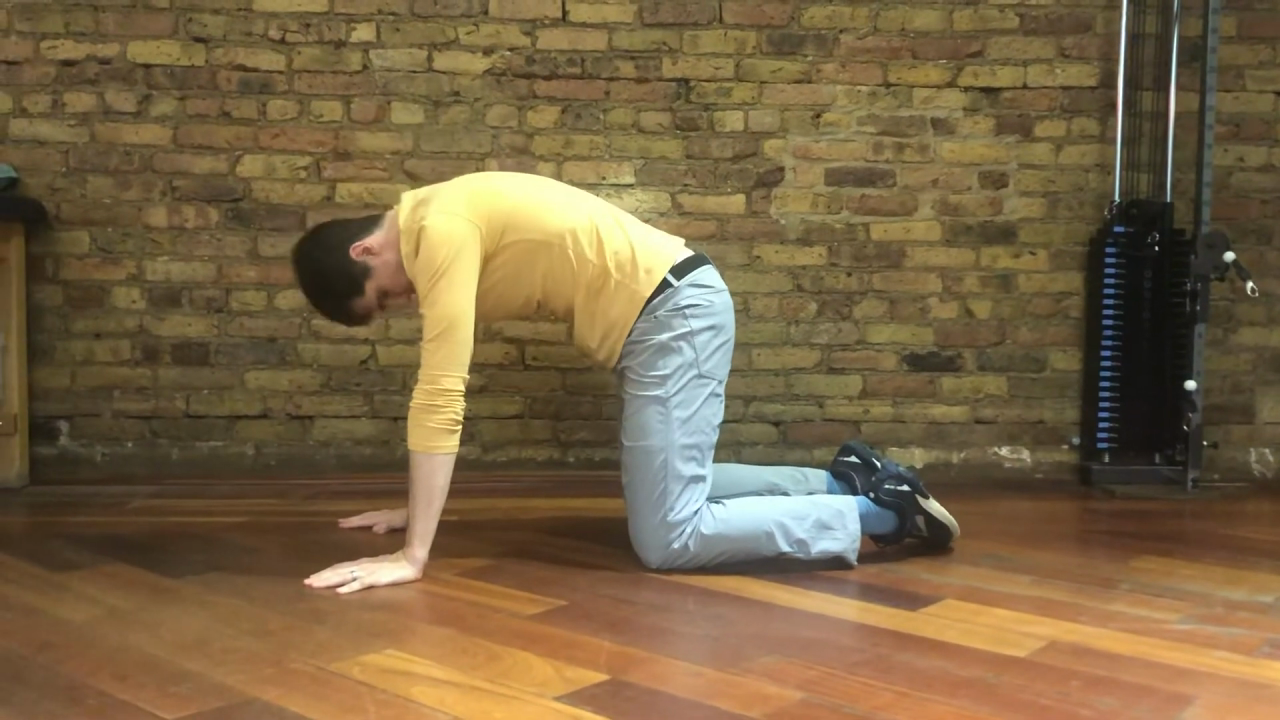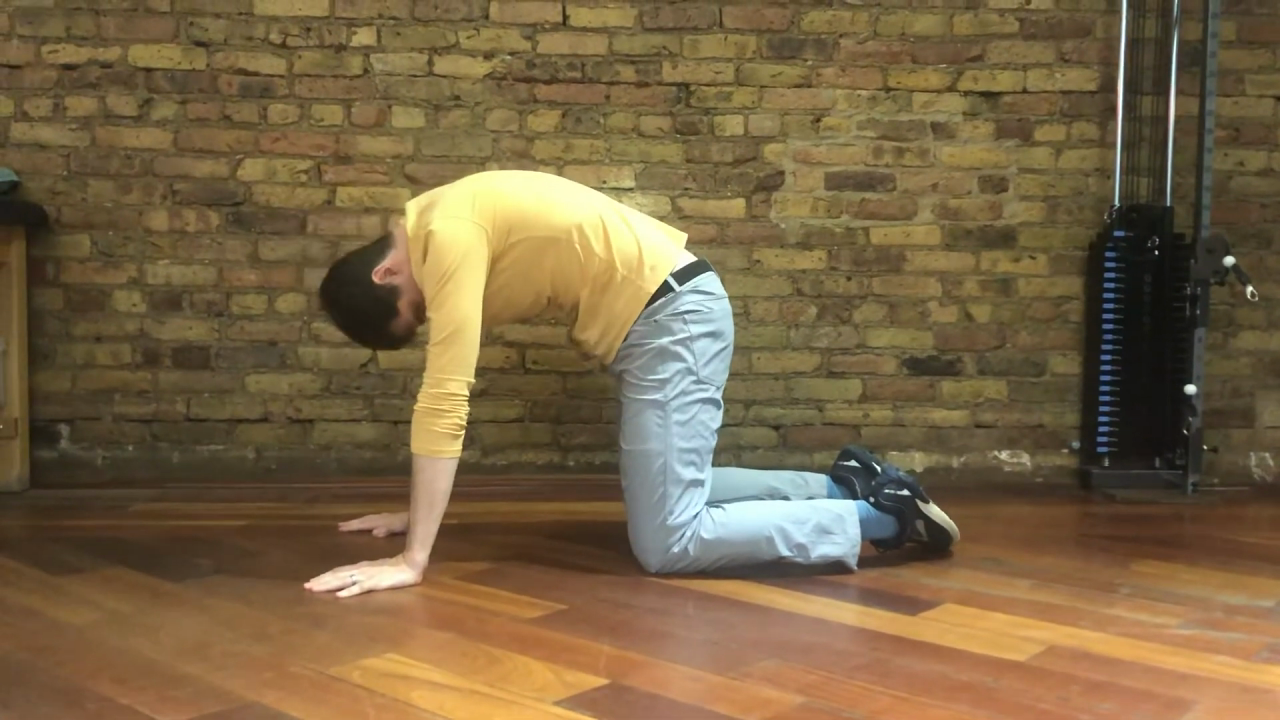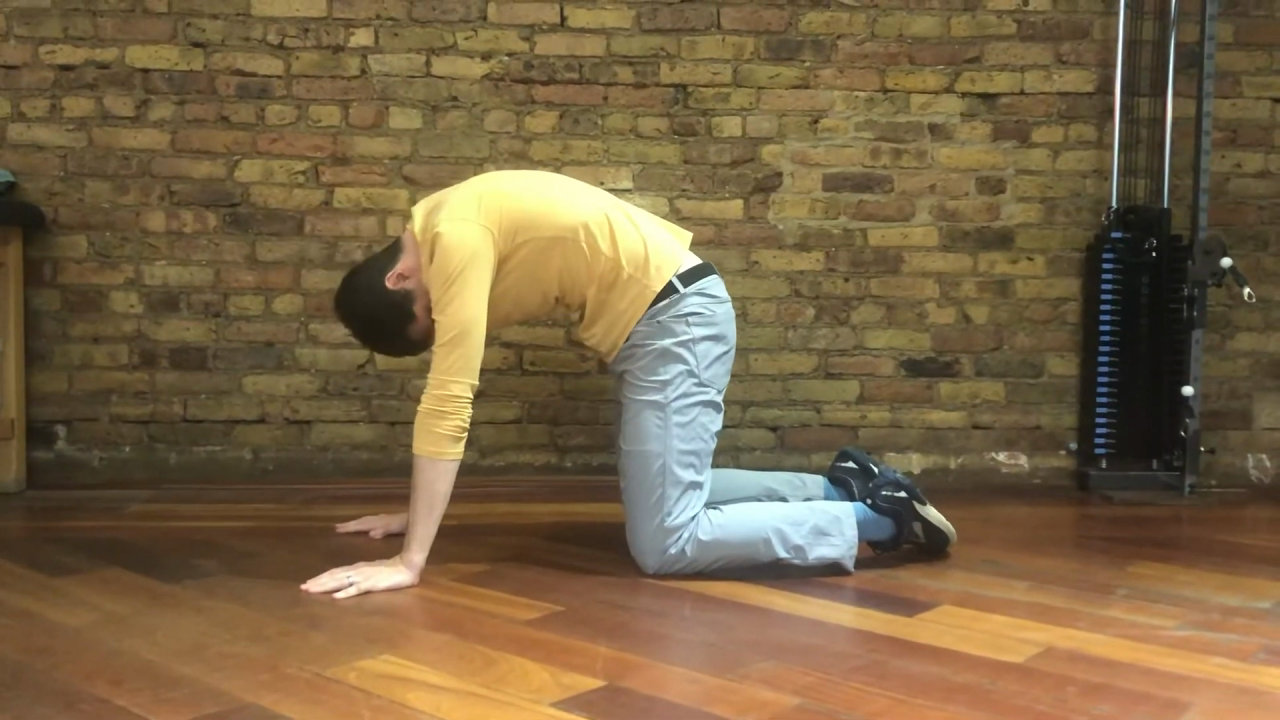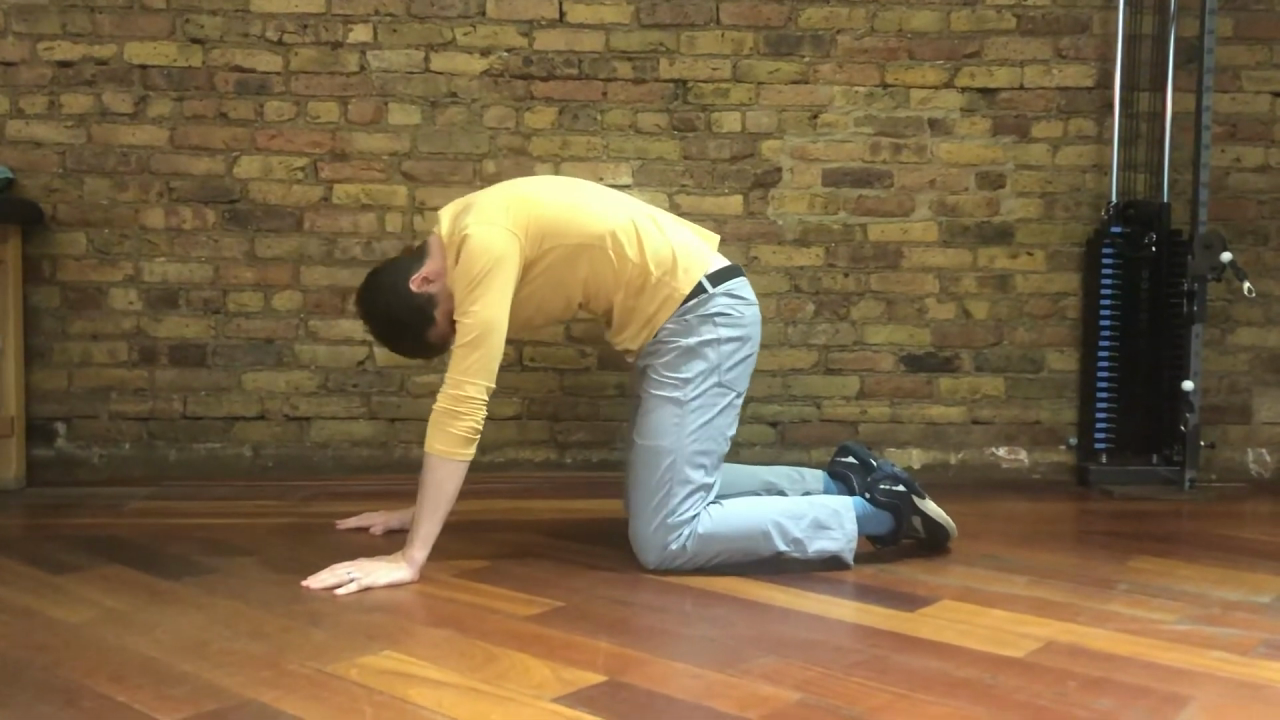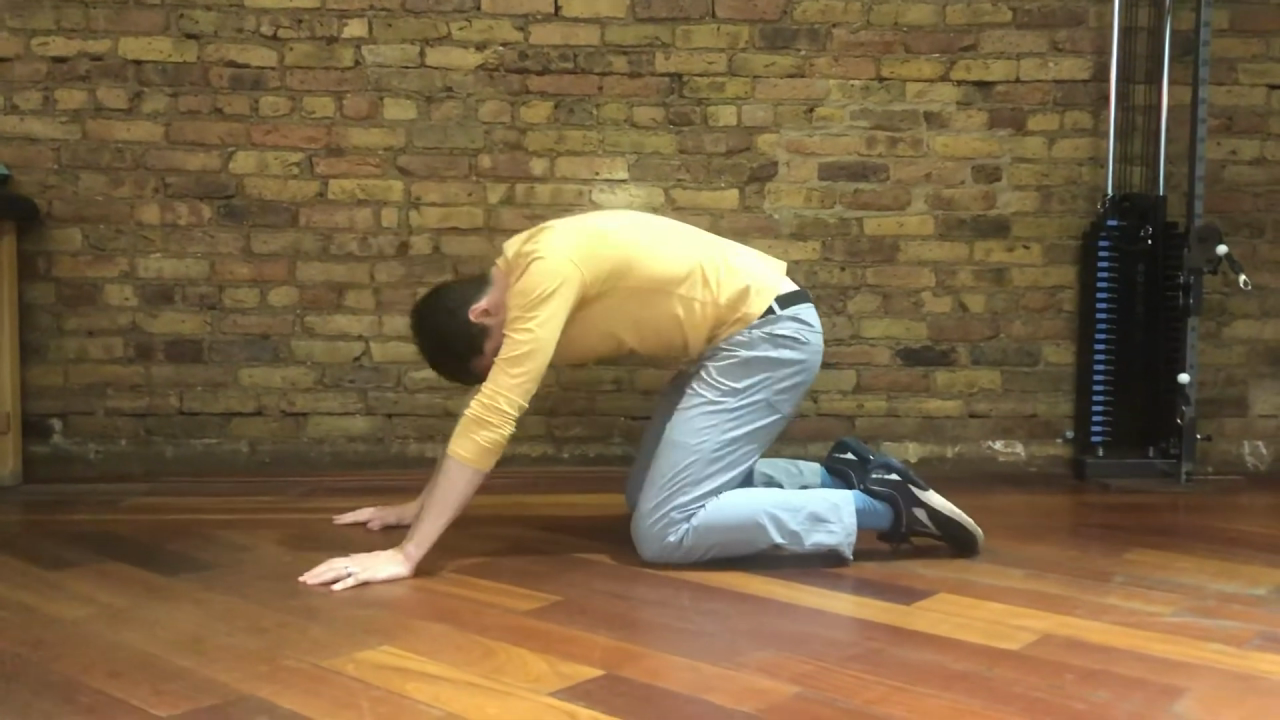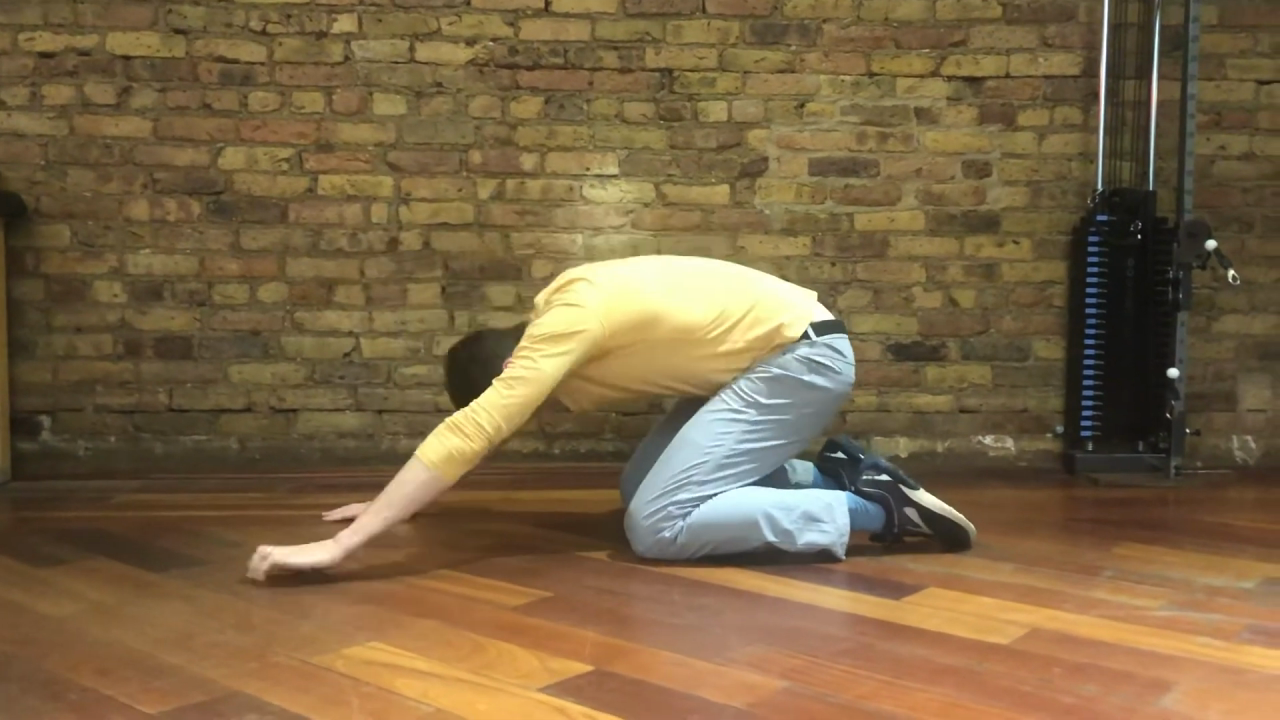
dt=0.5s
person 1, frame 1
left shoulder: (436, 230)
right shoulder: (437, 226)
left elbow: (440, 390)
right elbow: (442, 384)
left wrist: (411, 555)
right wrist: (415, 506)
left hip: (675, 311)
right hip: (663, 310)
left knee: (667, 540)
right knee: (668, 486)
left ankle: (875, 513)
right ankle: (846, 482)
person 1, frame 2
left shoulder: (446, 235)
right shoulder: (441, 230)
left elbow: (444, 396)
right elbow: (445, 391)
left wrist: (412, 558)
right wrist: (418, 510)
left hip: (672, 314)
right hip: (657, 315)
left knee: (666, 544)
right knee: (666, 488)
left ankle: (876, 516)
right ankle: (842, 486)
person 1, frame 3
left shoulder: (452, 238)
right shoulder: (447, 230)
left elbow: (448, 400)
right elbow: (447, 396)
left wrist: (409, 560)
right wrist: (415, 513)
left hip: (675, 314)
right hip: (661, 315)
left knee: (665, 545)
right knee: (666, 490)
left ankle: (873, 517)
right ankle: (839, 489)
person 1, frame 4
left shoulder: (480, 242)
right shoulder: (470, 238)
left elbow: (462, 401)
right elbow: (463, 395)
left wrist: (410, 556)
right wrist: (419, 509)
left hip: (705, 313)
right hip: (684, 316)
left knee: (664, 540)
right knee: (662, 491)
left ankle: (875, 512)
right ankle: (839, 482)
person 1, frame 5
left shoulder: (545, 269)
right shoulder: (528, 271)
left elbow: (493, 415)
right elbow: (488, 407)
left wrist: (406, 554)
right wrist: (417, 506)
left hip: (771, 331)
right hip: (737, 333)
left knee: (663, 531)
right knee: (651, 493)
left ankle: (879, 508)
right ankle: (838, 477)
person 1, frame 6
left shoulder: (572, 318)
right shoulder: (564, 319)
left elbow: (472, 431)
right elbow: (477, 429)
left wrist: (341, 544)
right wrist: (390, 503)
left hip: (806, 358)
right hip: (770, 354)
left knee: (657, 523)
right knee: (643, 487)
left ankle: (871, 509)
right ankle: (833, 474)
